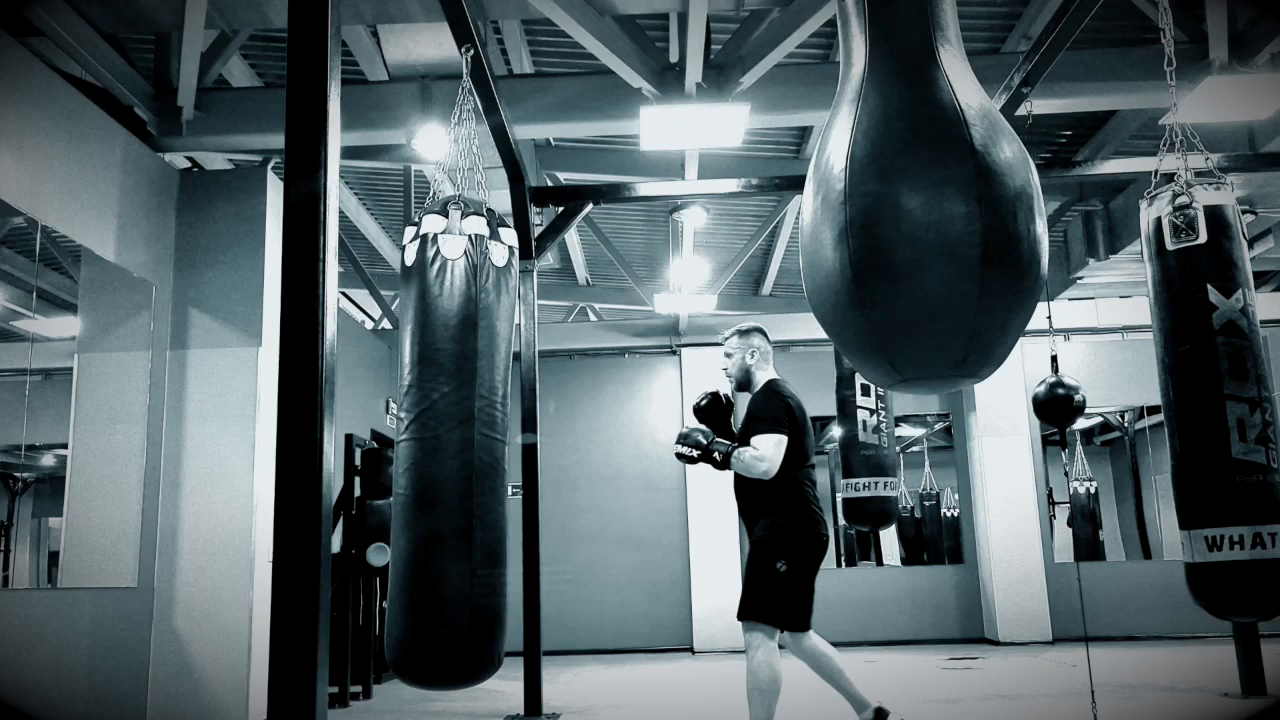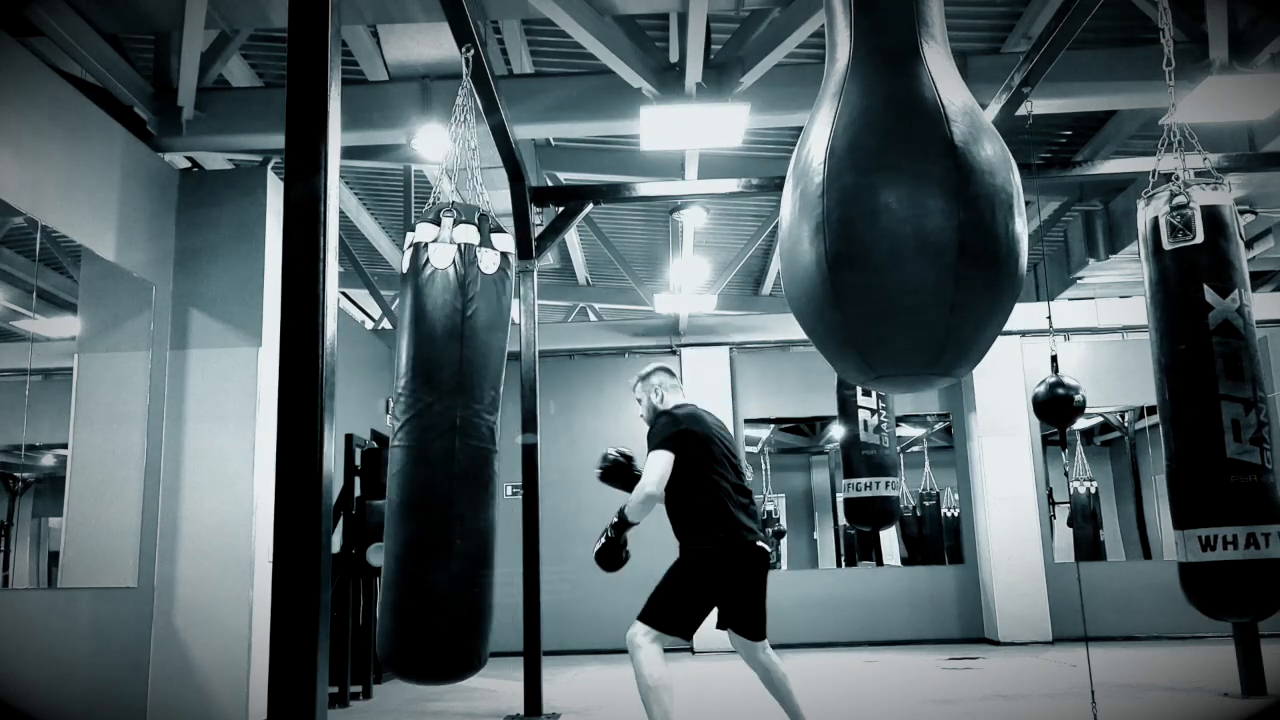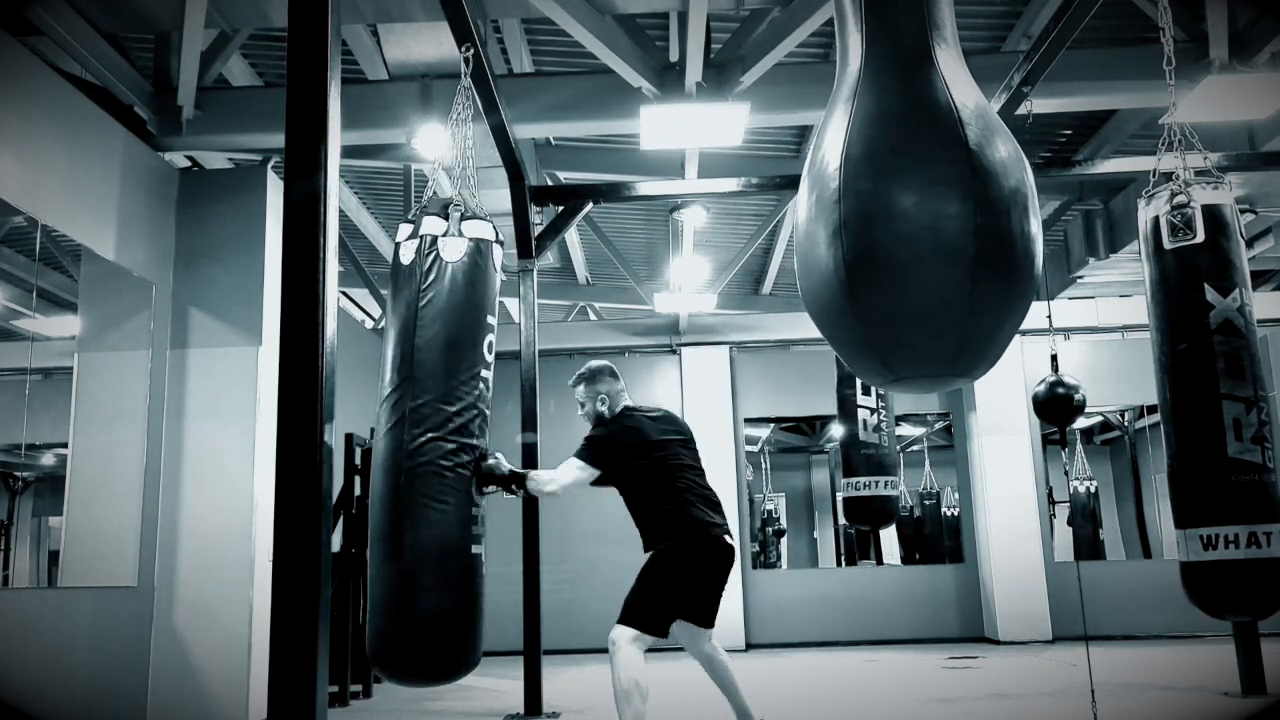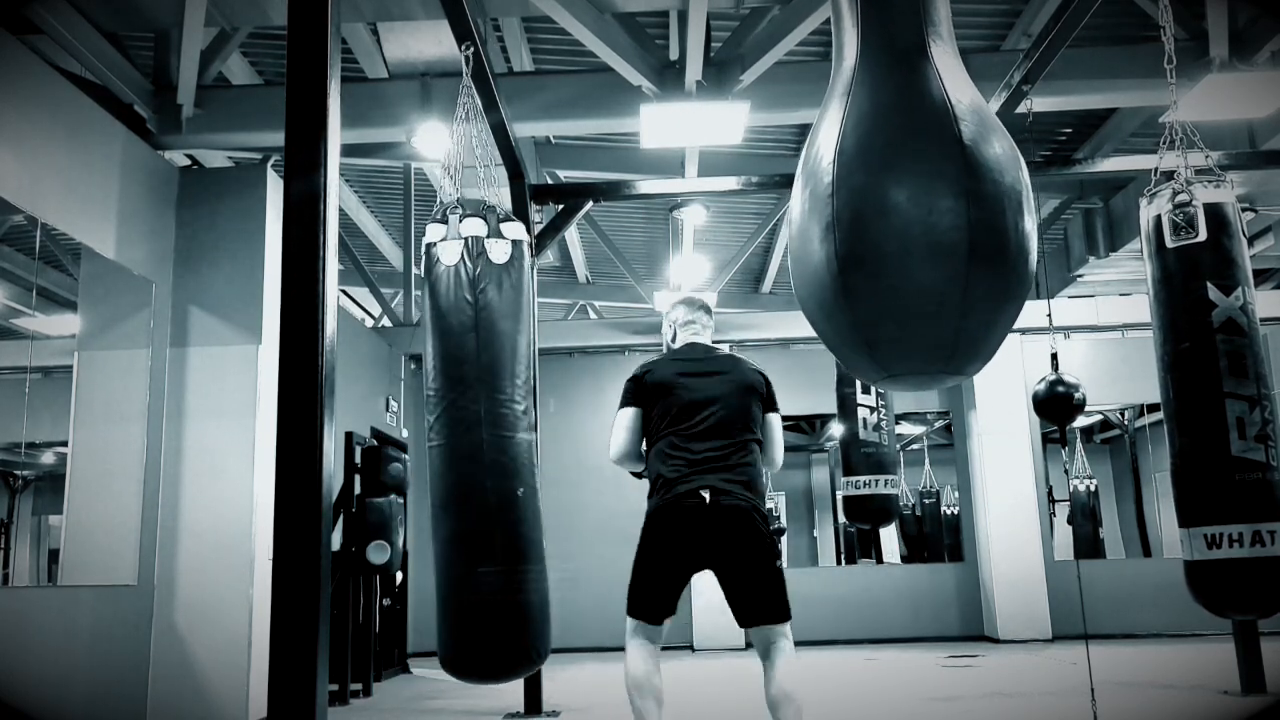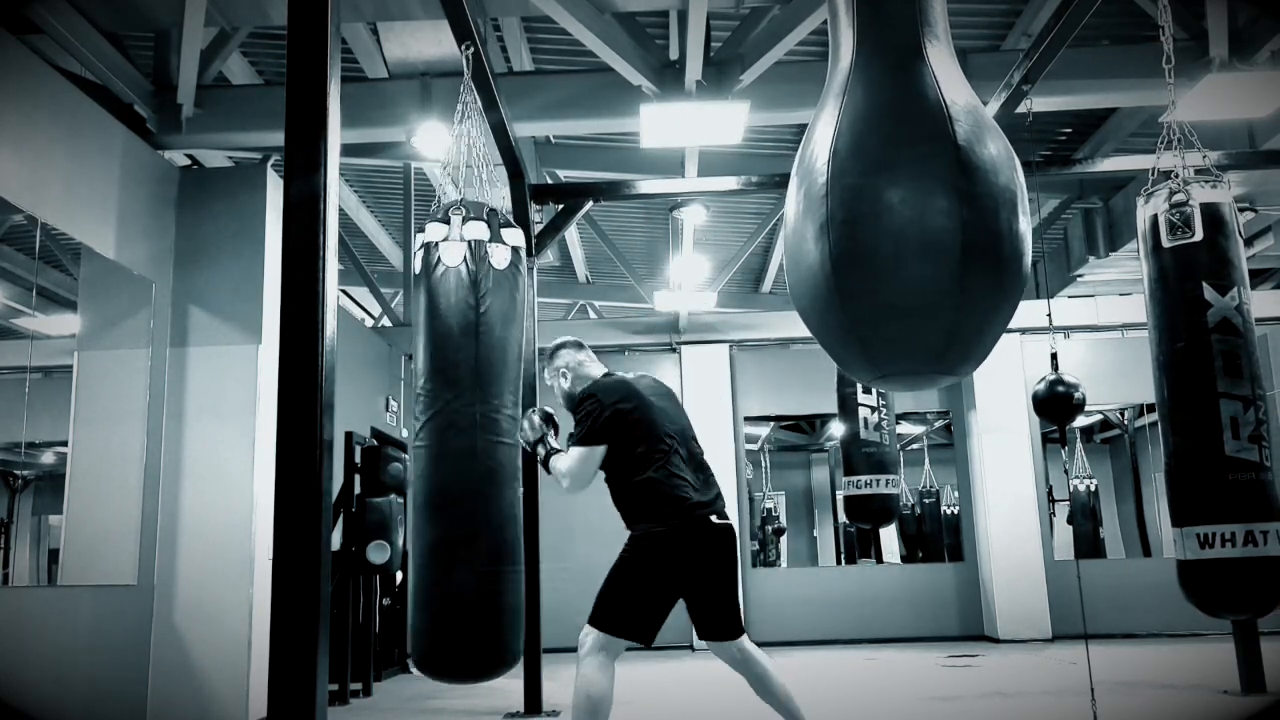
dt=1s
person 1, frame 1
left shoulder: (772, 399)
right shoulder: (768, 400)
left elbow: (766, 465)
right elbow: (754, 463)
left wrist: (710, 446)
right wrist: (716, 430)
left hip: (784, 534)
right hip: (797, 534)
left knee: (758, 634)
right knee: (796, 636)
person 1, frame 2
left shoulder: (671, 422)
right shoulder: (707, 423)
left elbow: (652, 489)
left wrist: (616, 528)
left hip: (714, 549)
right hip: (751, 548)
left knee: (643, 640)
right knee: (752, 646)
person 1, frame 3
left shoulder: (616, 431)
right shoulder: (665, 420)
left elbow: (558, 484)
left wrist: (506, 475)
left hip: (685, 547)
right hip: (713, 543)
left knee: (625, 640)
right knee: (697, 639)
person 1, frame 4
left shoulder: (649, 374)
right shoulder: (752, 375)
left elbow: (620, 453)
right elbow: (774, 458)
left hip: (673, 512)
right hip: (744, 514)
left knee: (642, 637)
right knee: (776, 647)
person 1, frame 5
left shoulder: (596, 399)
right shoulder: (649, 385)
left elbow: (574, 479)
left wrist: (543, 444)
right wrist: (567, 439)
left hip: (669, 533)
right hip: (713, 528)
left knee: (596, 650)
right knee: (733, 646)
